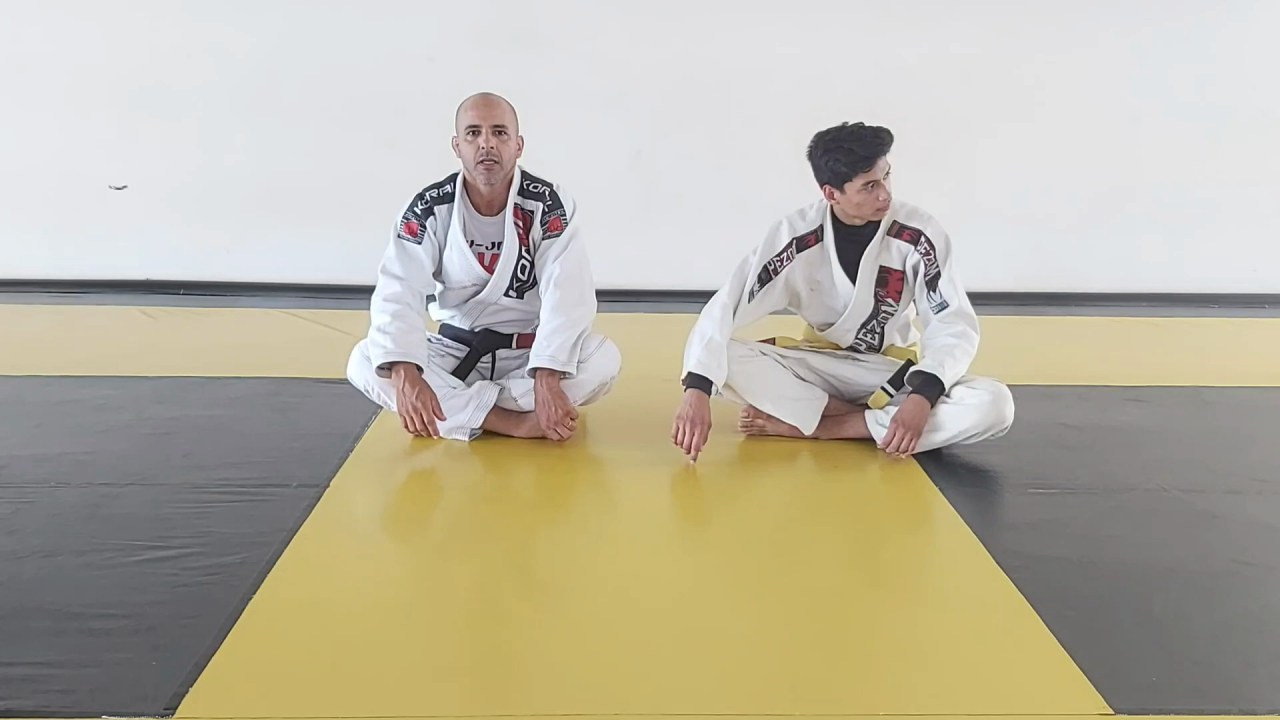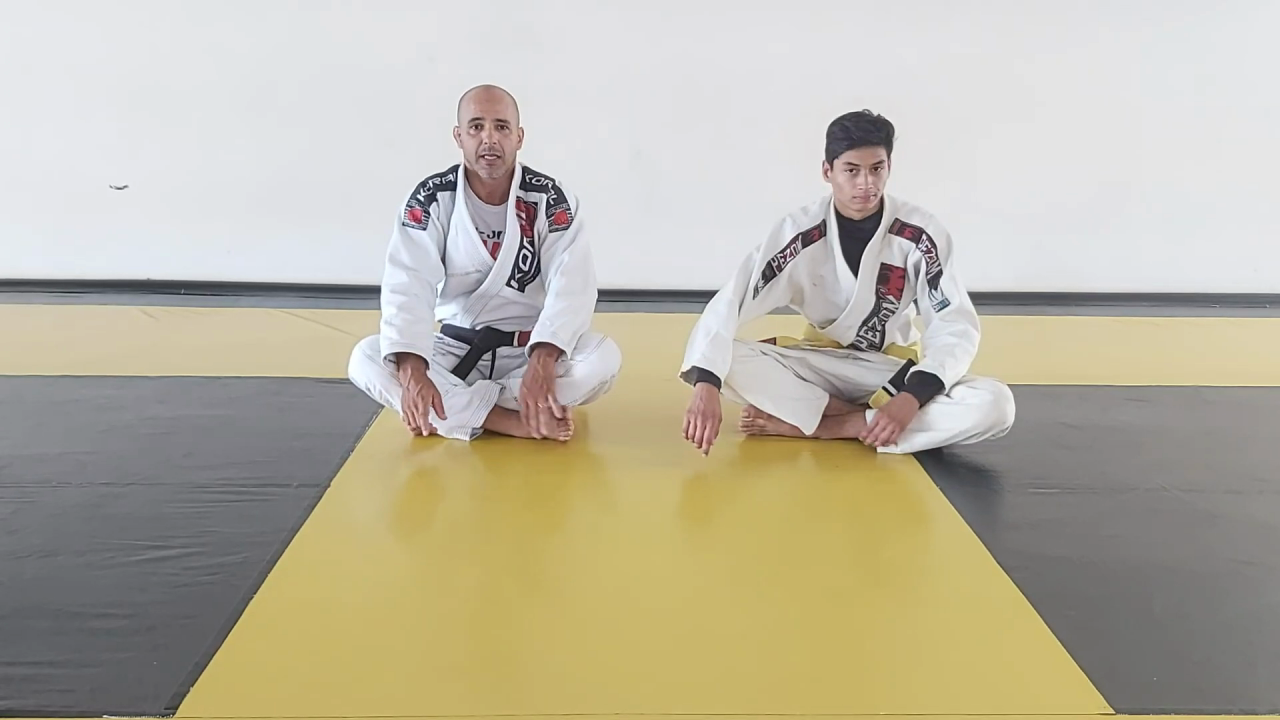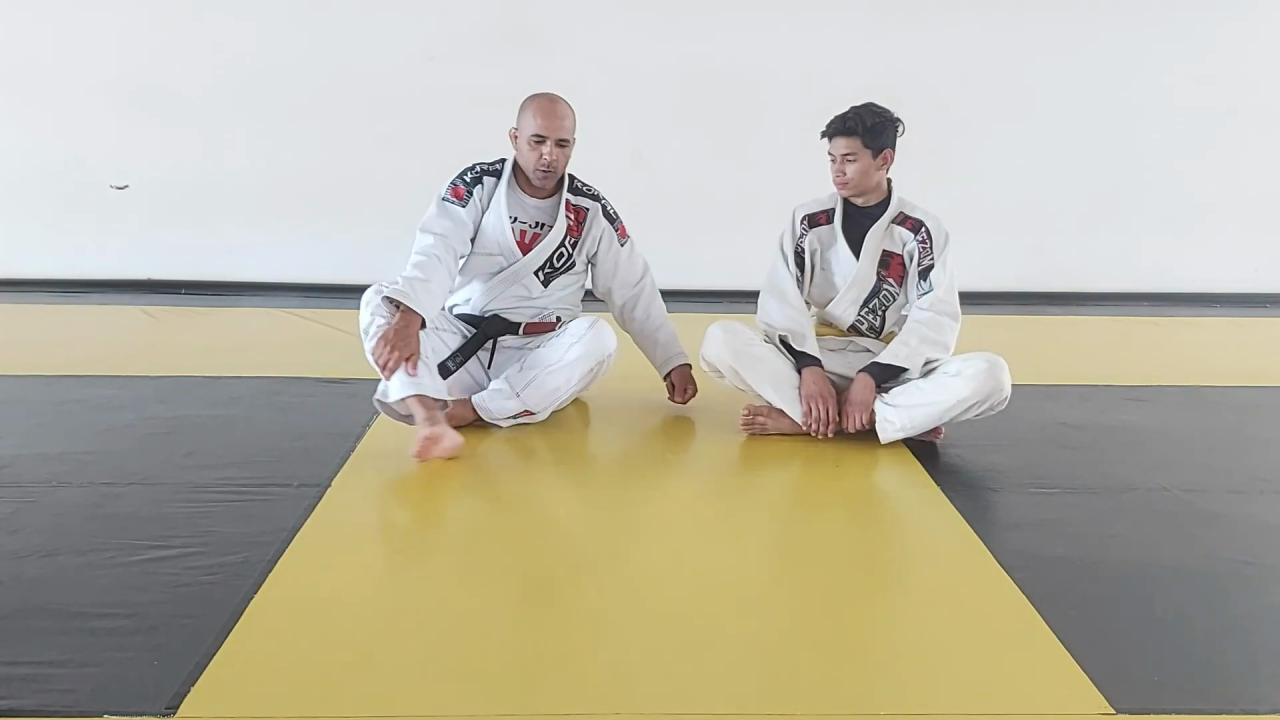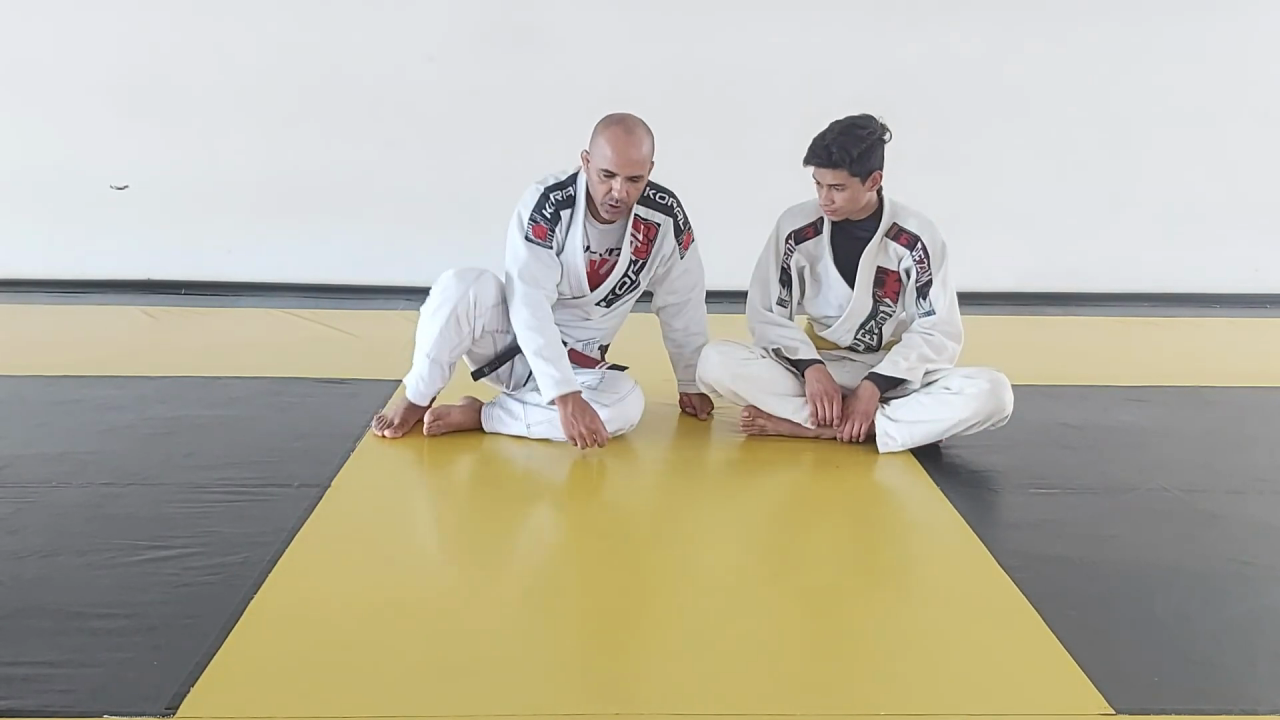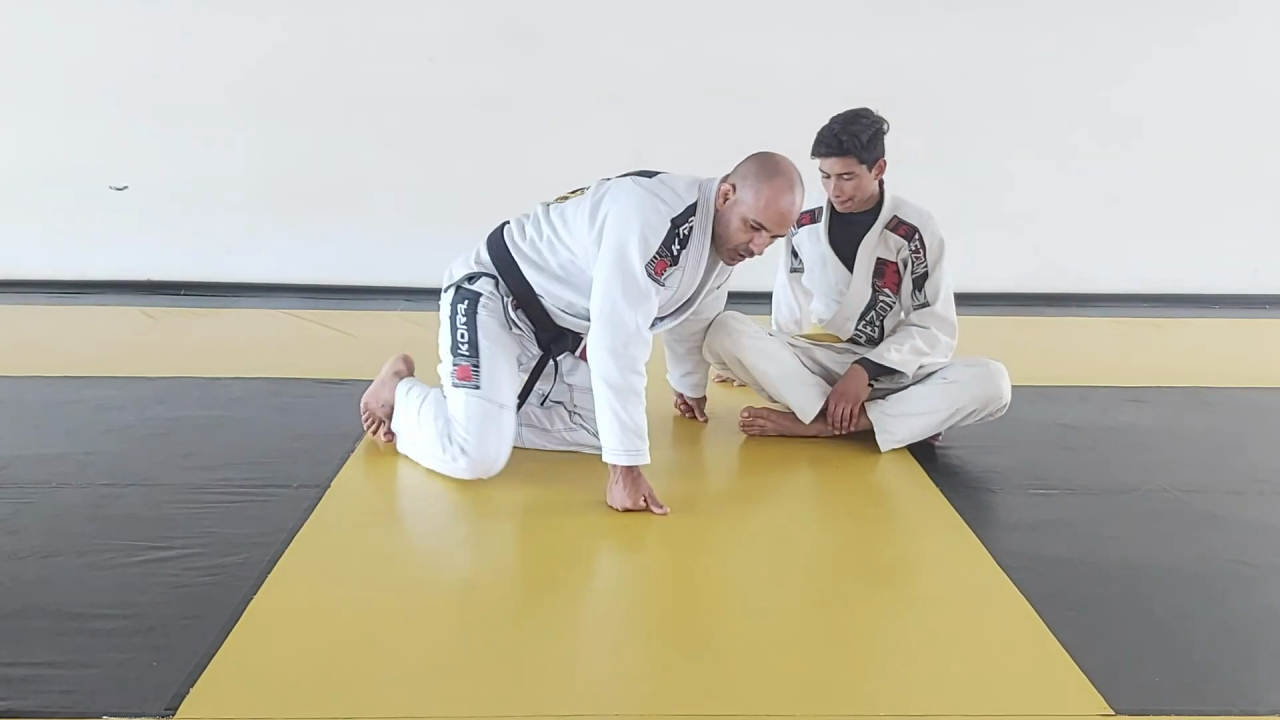
dt=1s
person 1, frame 1
left shoulder: (549, 205)
right shoulder: (429, 209)
left elbow: (567, 297)
right elbow: (397, 295)
left wrist: (547, 380)
right wrist: (406, 375)
left hip: (530, 352)
right hip: (456, 350)
left knee: (603, 360)
right knee: (365, 362)
left ankle: (458, 410)
right ankle: (516, 422)
person 1, frame 2
left shoulder: (551, 199)
right shoulder: (430, 200)
left elbow: (572, 287)
right elbow: (407, 287)
left wrist: (543, 363)
right wrist: (413, 372)
left hip: (532, 350)
right hip: (457, 349)
left knee: (603, 359)
right knee: (367, 361)
left ankle: (456, 413)
right ankle: (512, 422)
person 1, frame 3
left shoulder: (591, 209)
right shoulder: (476, 185)
left elbow: (634, 291)
right elbow: (434, 256)
left wrist: (674, 362)
right wrist: (408, 318)
left hip: (540, 356)
right hip: (464, 346)
left knee: (597, 339)
right knee: (379, 302)
left ankle: (469, 411)
right ankle: (431, 420)
person 1, frame 4
left shoulder: (665, 216)
right shoulder: (547, 204)
left elbow: (682, 302)
right elbow: (529, 307)
left wrist: (691, 383)
right wrist: (566, 398)
left hip: (576, 362)
right hip: (508, 338)
left knee: (626, 405)
right knee: (463, 286)
left ankle: (480, 416)
right ankle: (417, 401)
person 1, frame 5
left shoulder: (725, 236)
right shoulder: (650, 214)
left elbow: (690, 316)
right elbow: (617, 345)
left wrist: (691, 385)
right wrist: (626, 469)
left hip: (561, 326)
right hip: (494, 296)
left knee: (605, 426)
right knee: (477, 455)
left ankle: (480, 404)
right ankle: (401, 387)
person 2, frame 1
left shoulder: (918, 234)
right shoulder: (796, 235)
left elbow: (953, 324)
right elbow: (725, 307)
left wrist: (922, 398)
right wrist: (697, 392)
left hip: (891, 373)
right hip: (819, 368)
left knee: (993, 405)
right knee: (726, 360)
left ankle: (829, 427)
person 2, frame 2
left shoulder: (921, 232)
right shoulder: (799, 231)
left elbow: (954, 324)
right elbow: (730, 304)
left wrist: (914, 396)
right wrist: (706, 384)
left hip: (892, 371)
right hip: (819, 367)
left knee: (994, 405)
right knee: (728, 361)
left ankle: (813, 424)
person 2, frame 3
left shoulder: (921, 229)
right shoulder: (808, 219)
left elbow: (934, 319)
right elbow: (781, 298)
left wrist: (871, 376)
right wrist: (809, 368)
left hip: (891, 366)
right hip: (820, 357)
left knee: (989, 376)
right knee: (720, 341)
left ankle: (806, 419)
person 2, frame 4
left shoulder: (917, 237)
right shoulder: (795, 227)
left elbow: (936, 332)
right elbow: (767, 314)
left wrist: (874, 386)
right wrist: (811, 368)
left hip: (892, 372)
right hip: (816, 364)
left knee: (992, 394)
right knee: (716, 363)
left ankle: (816, 425)
person 2, frame 5
left shoulder: (915, 228)
right shoulder: (804, 218)
left elbow: (933, 329)
left wrist: (865, 371)
right wrist: (766, 360)
left hip: (889, 367)
right hip: (822, 358)
left knee: (991, 383)
right knee: (724, 332)
left ankle: (821, 423)
